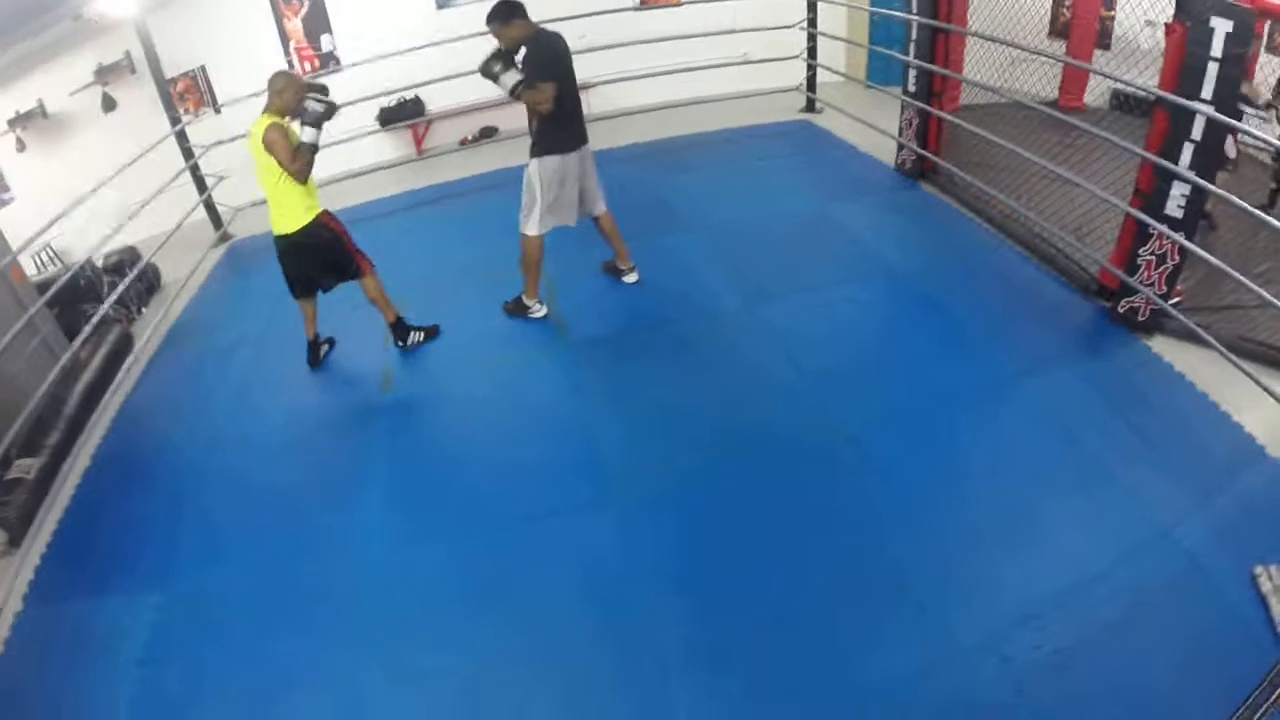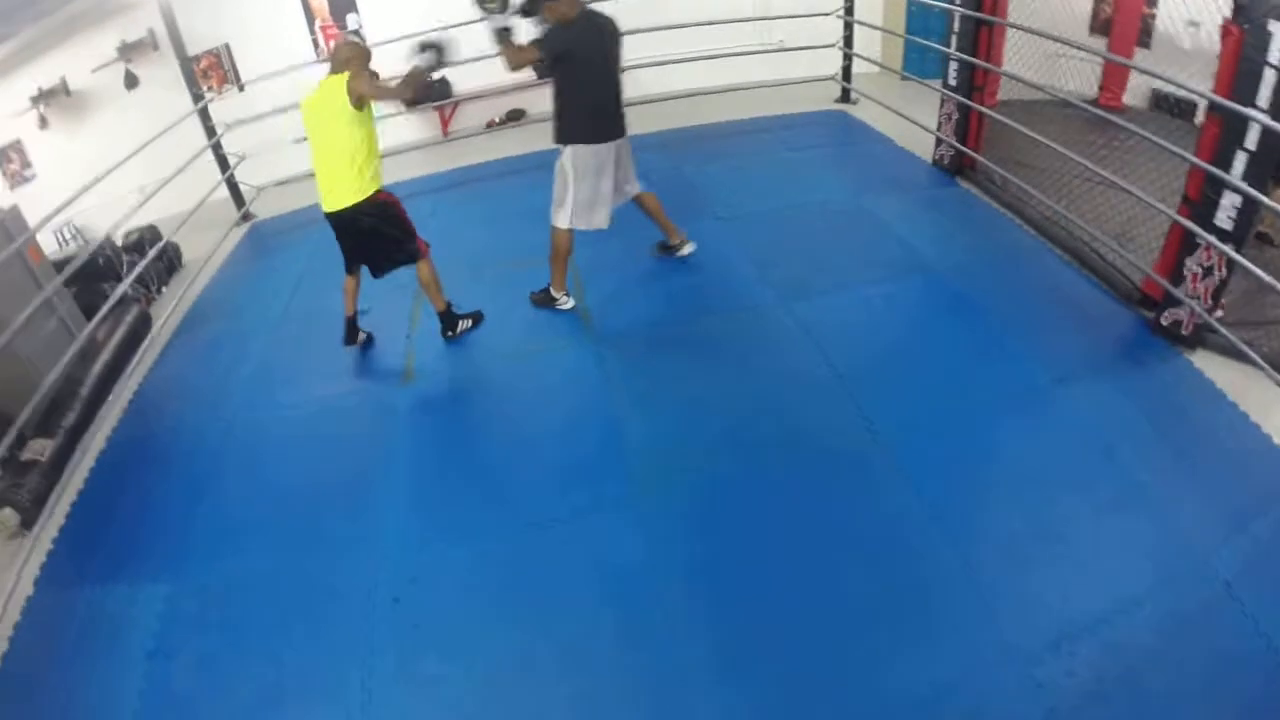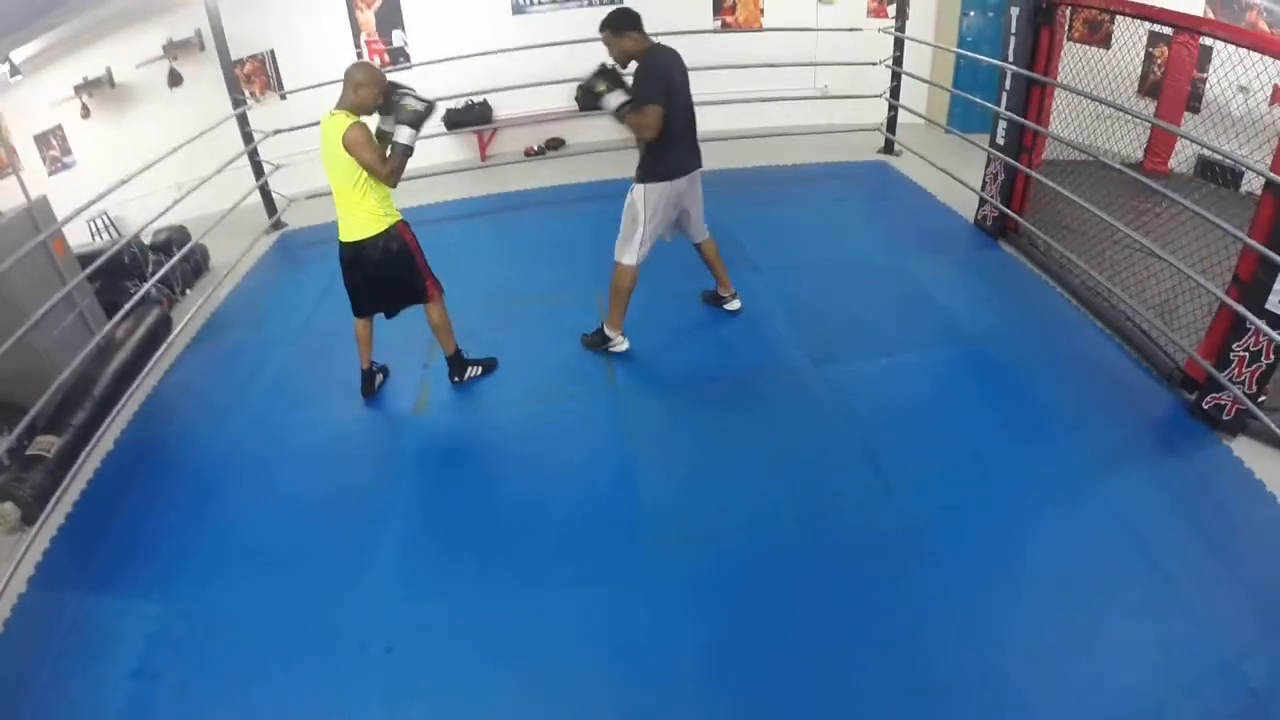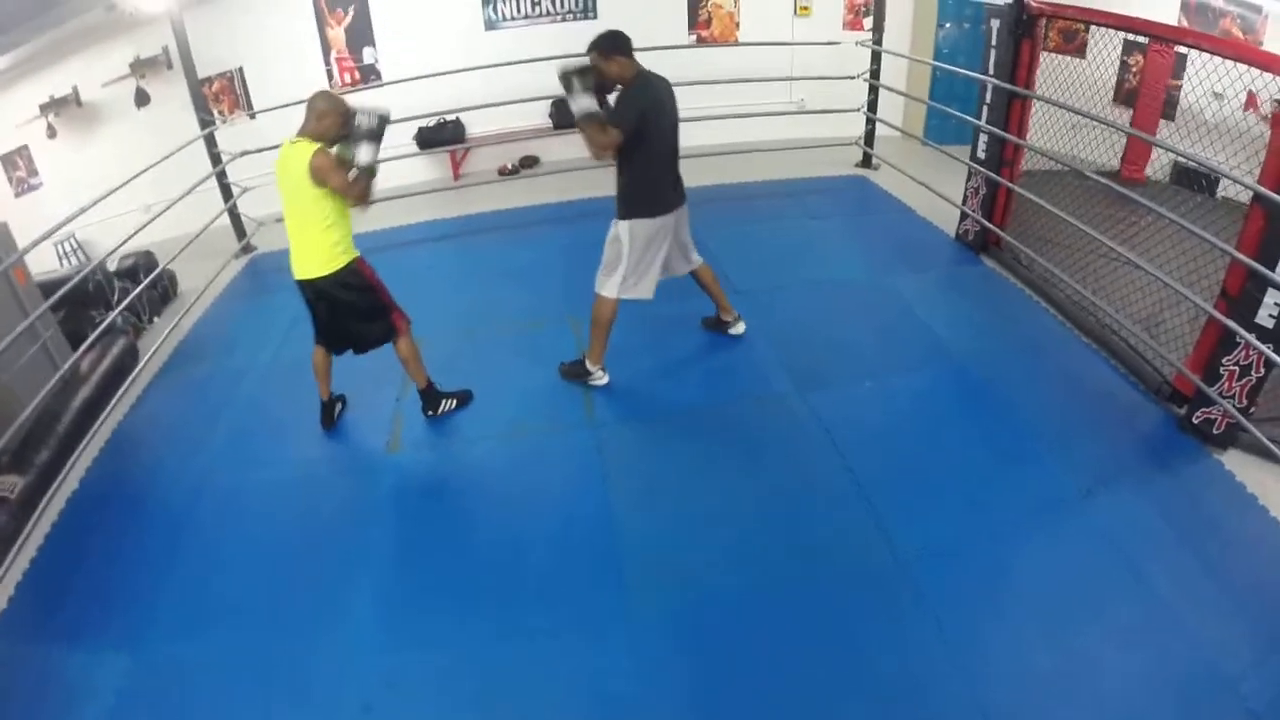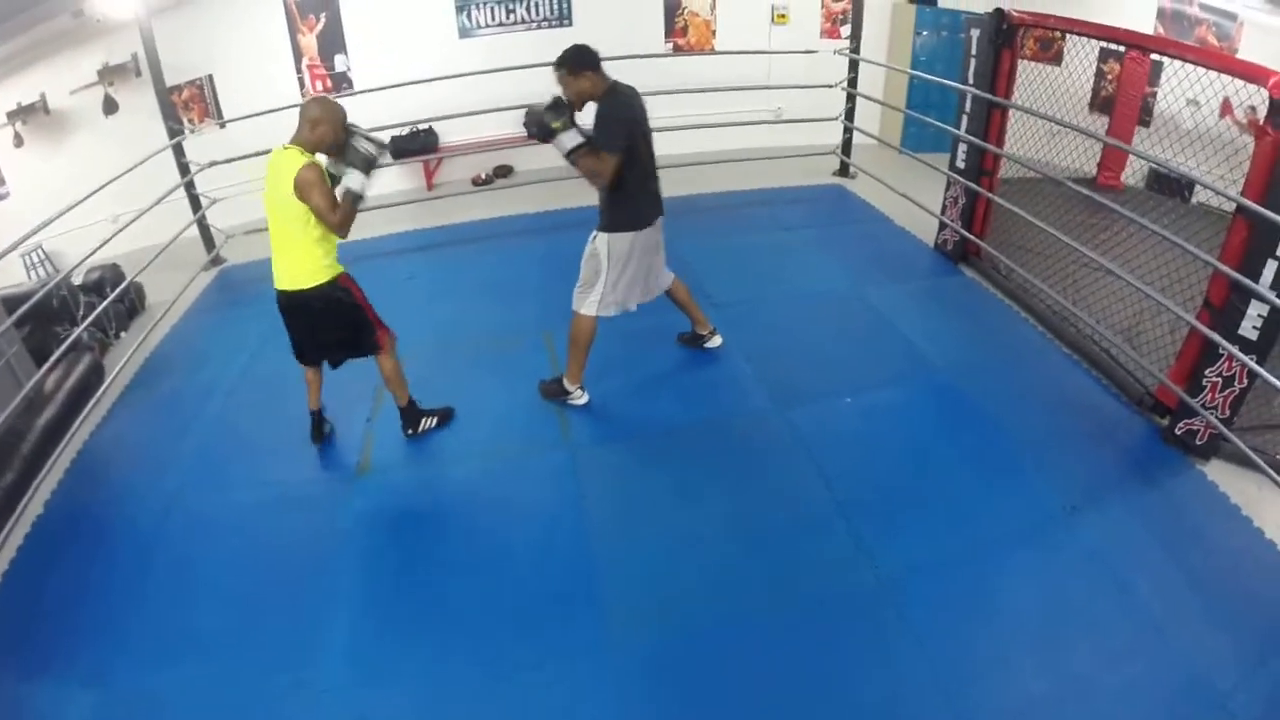
dt=0.5s
person 1, frame 1
left shoulder: (538, 51)
right shoulder: (552, 39)
left elbow: (543, 103)
left wrist: (508, 79)
right wrist: (514, 73)
left hip: (551, 150)
right hip: (576, 142)
left knee: (531, 226)
right knee: (596, 207)
left ankle: (531, 300)
right ankle: (625, 266)
person 1, frame 2
left shoulder: (565, 33)
left elbow: (516, 60)
right wrist: (548, 27)
left hip: (582, 141)
right hip: (612, 131)
left knee: (562, 217)
right knee: (632, 188)
left ankle: (558, 292)
right ankle: (678, 240)
person 1, frame 3
left shoulder: (650, 69)
right shoulder: (668, 56)
left elbow: (648, 129)
left wrist: (614, 100)
right wrist: (622, 93)
left hip: (658, 176)
right hip: (687, 167)
left knee: (627, 253)
right knee: (699, 233)
left ankle: (613, 333)
right ankle: (727, 294)
person 1, frame 4
left shoulder: (633, 95)
right shoulder: (657, 84)
left elbow: (600, 148)
left wrist: (581, 101)
right wrist: (600, 111)
left hip: (642, 210)
right hip: (671, 199)
left knee: (608, 285)
right knee: (690, 260)
left ankle: (593, 366)
right ankle: (729, 317)
person 1, frame 5
left shoulder: (613, 110)
right shoulder: (624, 95)
left elbow: (600, 175)
left wrist: (564, 134)
right wrist: (564, 131)
left hip: (622, 224)
right hip: (648, 213)
left knee: (586, 301)
right knee: (661, 277)
left ankle: (572, 385)
right ankle: (705, 331)
person 2, frame 1
left shoulder: (259, 129)
right shoulder: (274, 130)
left elbow: (294, 162)
right elbow: (300, 174)
left wrist: (308, 126)
right wrist: (310, 129)
left hip: (284, 232)
right hip: (309, 223)
left knee: (305, 288)
right knee: (364, 269)
left ankle: (314, 347)
right ankle: (401, 332)
person 2, frame 2
left shoulder: (310, 102)
right shoulder: (352, 83)
right elbow: (404, 91)
left hip: (333, 206)
right hip: (365, 197)
left knee: (353, 263)
right knee: (419, 253)
left ankle: (351, 326)
right ankle: (450, 322)
person 2, frame 3
left shoulder: (330, 122)
right shoulder: (353, 130)
right elbow: (389, 177)
left wrist: (388, 123)
right wrist: (408, 129)
left hip: (351, 238)
right hip: (383, 232)
left knee: (362, 309)
right knee: (431, 294)
left ankle: (368, 377)
right ankle: (458, 366)
person 2, frame 4
left shoulder: (285, 153)
right shoulder: (319, 157)
right elbow: (360, 197)
left wrist: (351, 152)
right wrist: (367, 147)
left hip: (306, 273)
right hip: (338, 268)
left knee: (324, 339)
right knee: (398, 327)
left ankle: (328, 407)
right ankle: (431, 399)
person 2, frame 5
left shoulder: (277, 158)
right shoulder: (307, 170)
right elbow: (340, 226)
left wrist: (338, 172)
right wrist: (357, 175)
left hip: (286, 285)
right hip: (322, 282)
left knee: (310, 356)
right knee: (382, 343)
left ankle: (316, 423)
right ankle: (411, 417)
